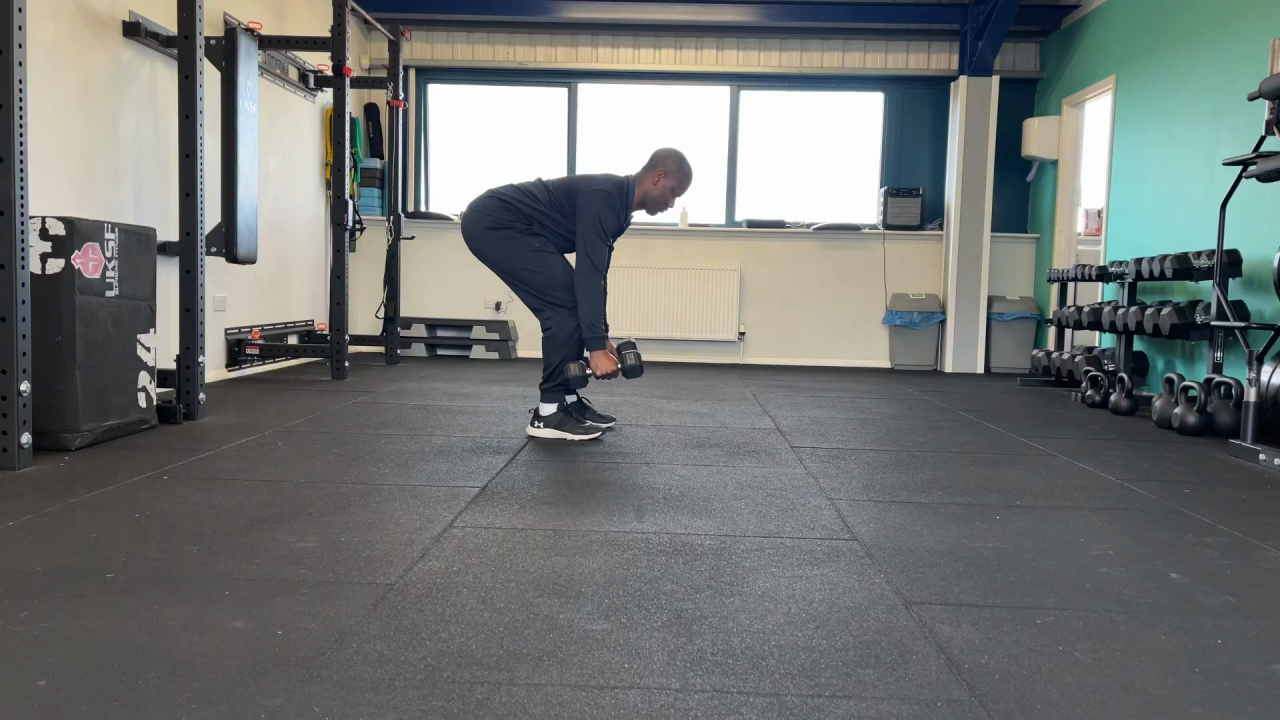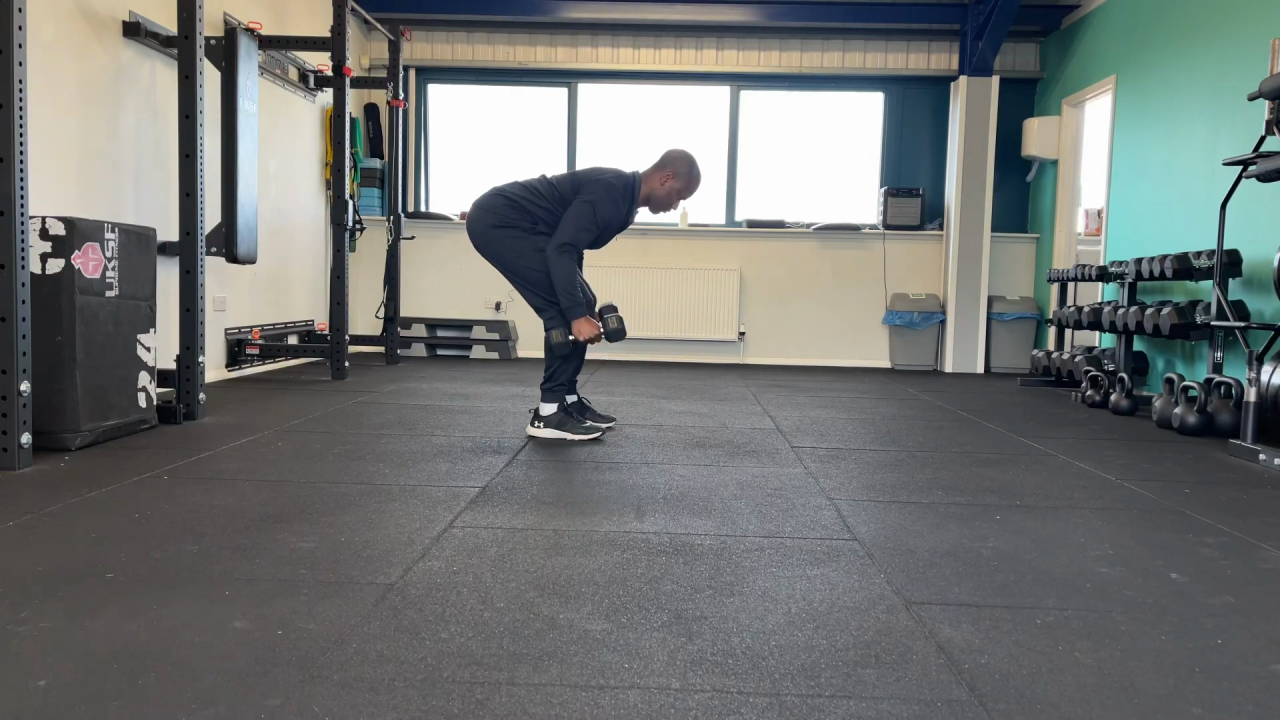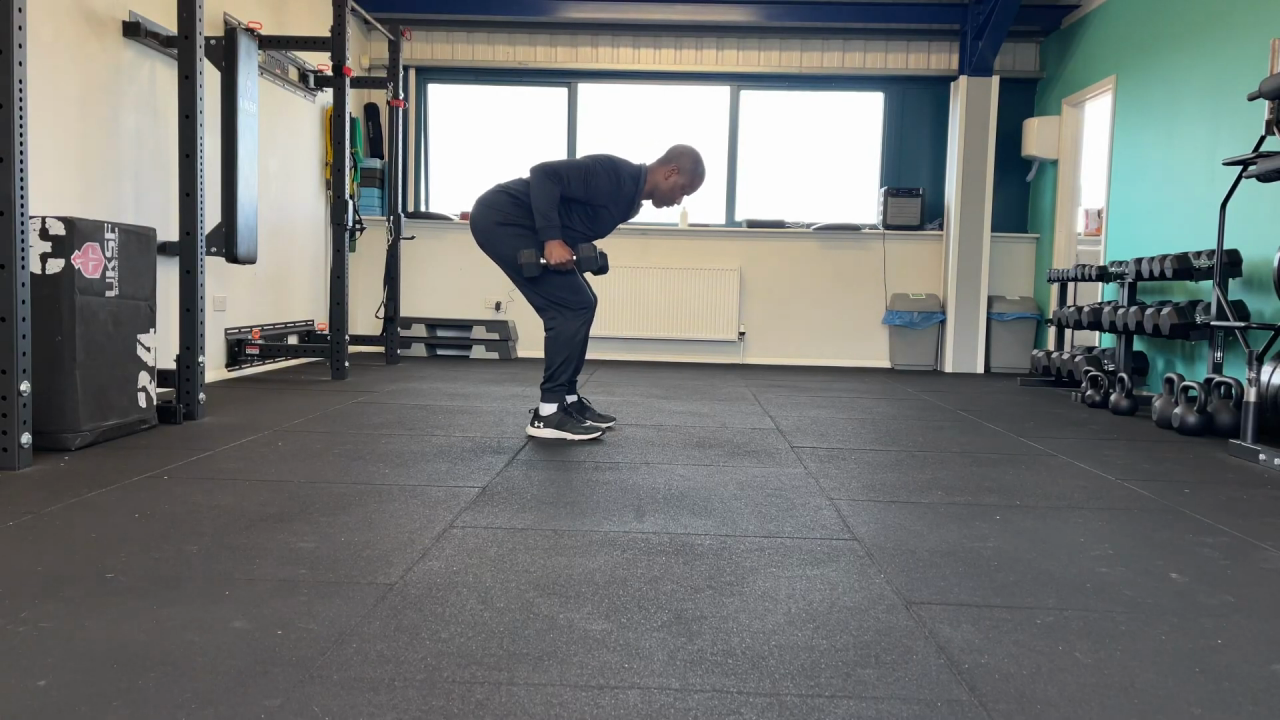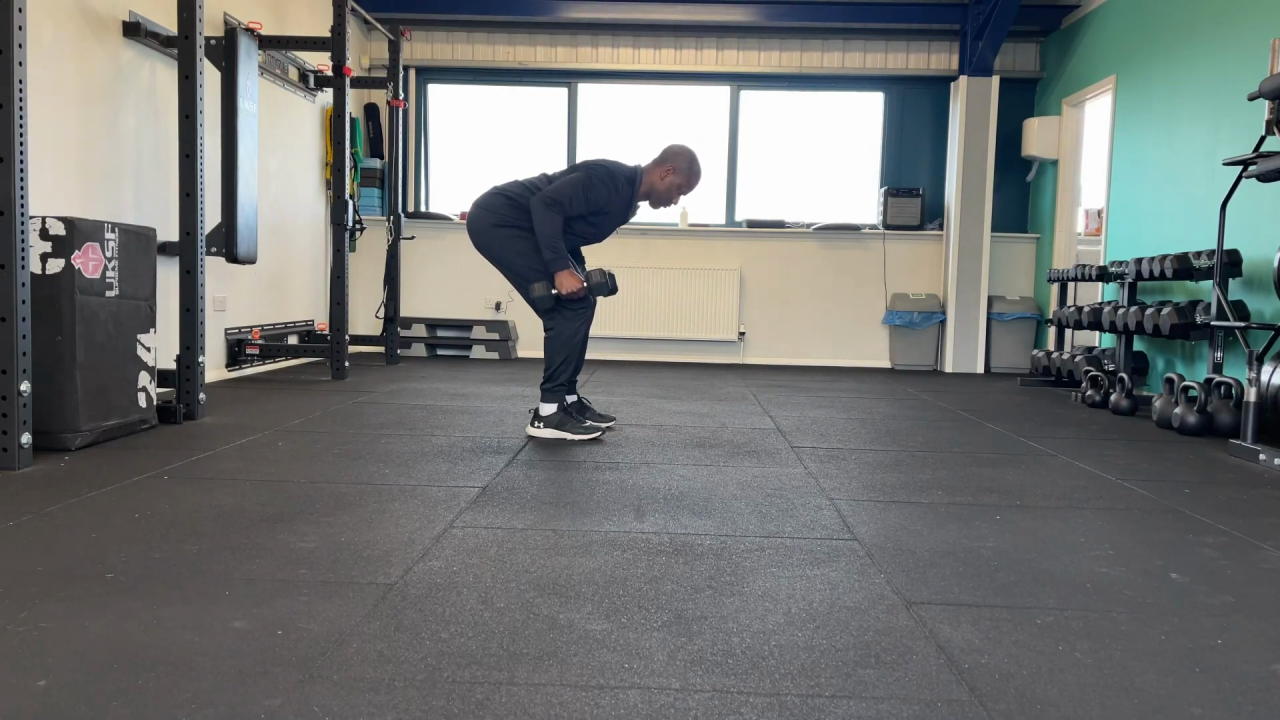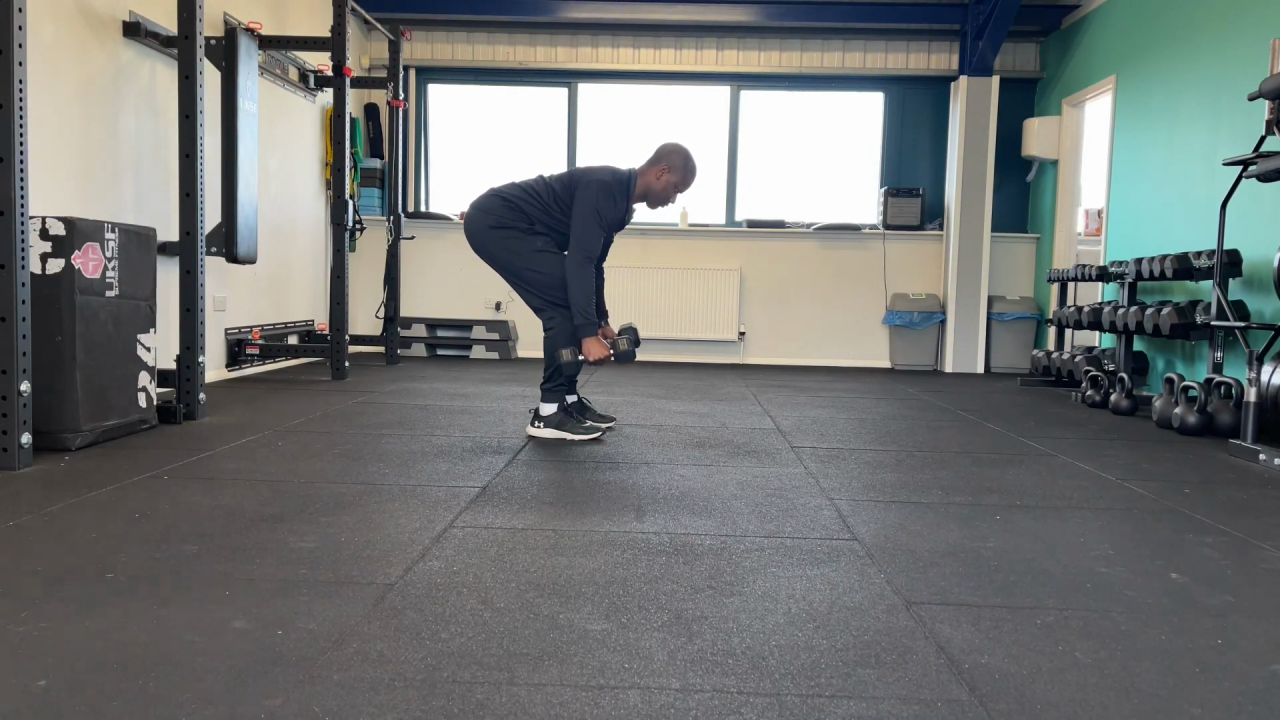
dt=1s
person 1, frame 1
left shoulder: (618, 204)
right shoulder: (605, 198)
left elbow: (595, 273)
right elbow: (587, 274)
left wrist: (601, 337)
right wrist: (596, 347)
left hip: (502, 224)
right hip: (493, 222)
left knee: (568, 305)
right knee: (567, 306)
left ankle: (565, 401)
right ankle: (548, 413)
person 1, frame 2
left shoulder: (624, 201)
right shoulder: (611, 192)
left elbow: (571, 246)
right elbow: (561, 249)
left wrist: (582, 309)
right wrist: (578, 315)
left hip: (507, 223)
right hip: (498, 221)
left knee: (577, 305)
right knee: (567, 309)
left ankle: (566, 400)
right ankle: (549, 413)
person 1, frame 3
left shoulder: (630, 198)
right shoulder: (615, 176)
right elbow: (544, 174)
right wrist: (552, 238)
left hip: (515, 223)
right hip: (501, 218)
left knee: (579, 305)
right knee: (572, 306)
left ankle: (566, 400)
right ankle: (549, 413)
person 1, frame 4
left shoulder: (625, 197)
right shoulder: (612, 180)
right elbow: (545, 203)
left wrist: (579, 274)
right wrist: (561, 269)
left hip: (509, 224)
right hip: (497, 219)
left knee: (579, 305)
right knee: (571, 308)
left ankle: (567, 400)
right ankle: (549, 414)
person 1, frame 5
left shoulder: (620, 199)
right shoulder: (605, 188)
left elbow: (592, 263)
right elbow: (578, 261)
left wrist: (600, 320)
right wrist: (588, 334)
left hip: (505, 224)
right hip: (495, 222)
left knee: (572, 306)
right knee: (566, 308)
left ankle: (567, 401)
right ankle: (549, 413)
